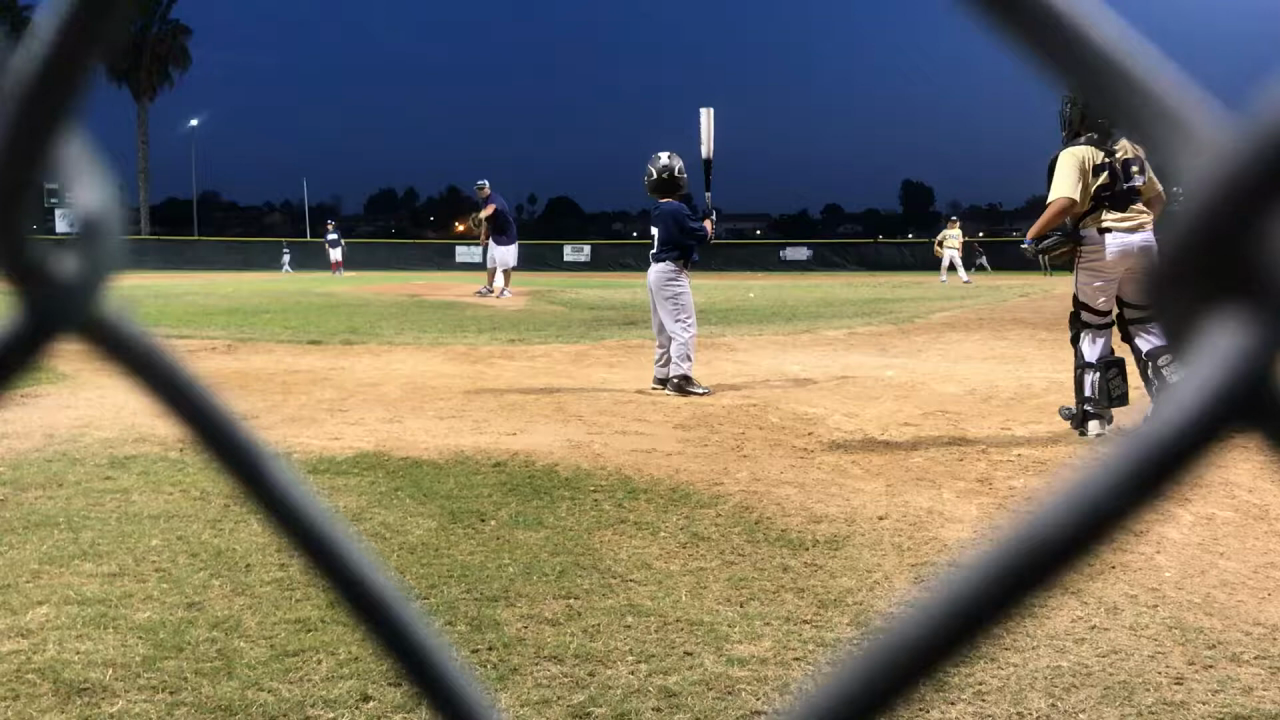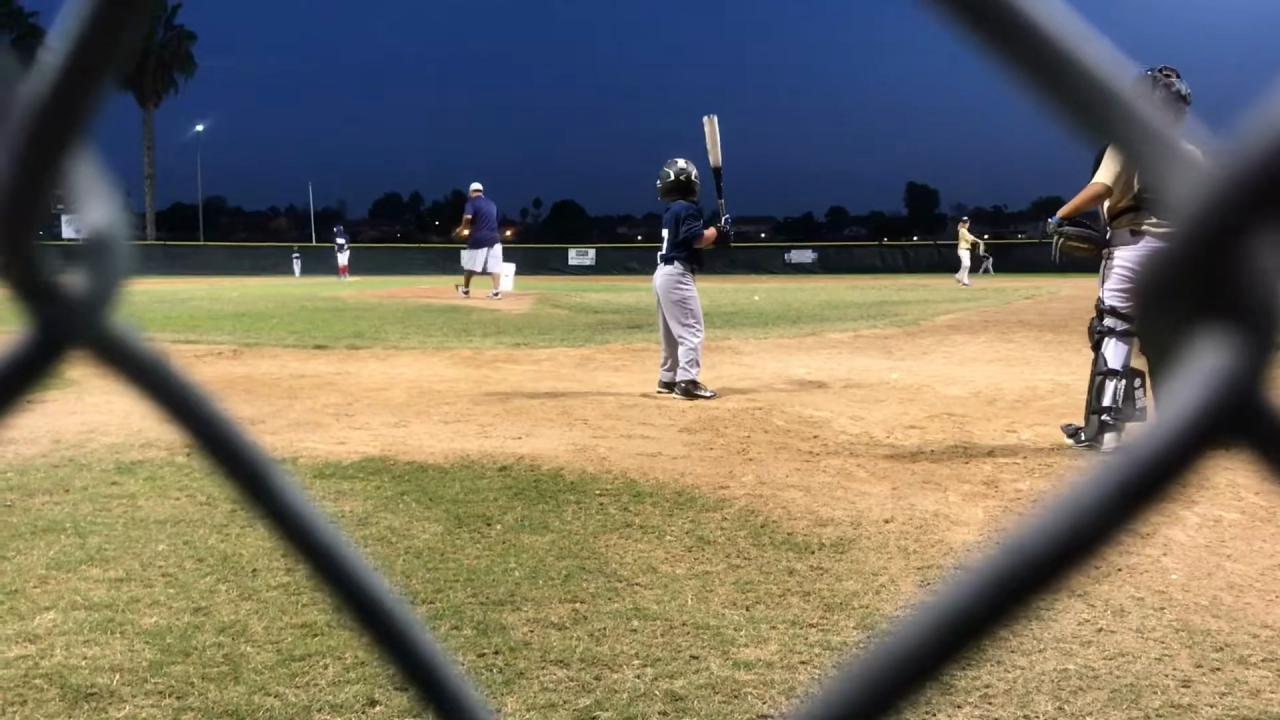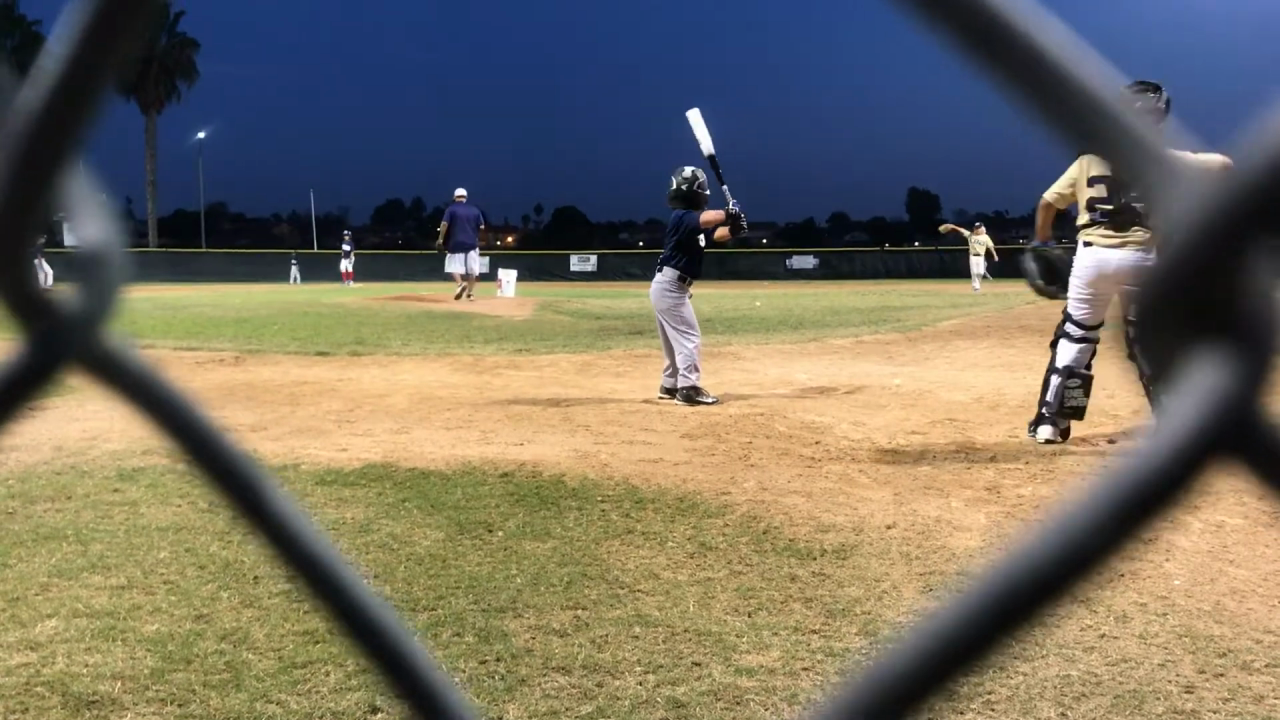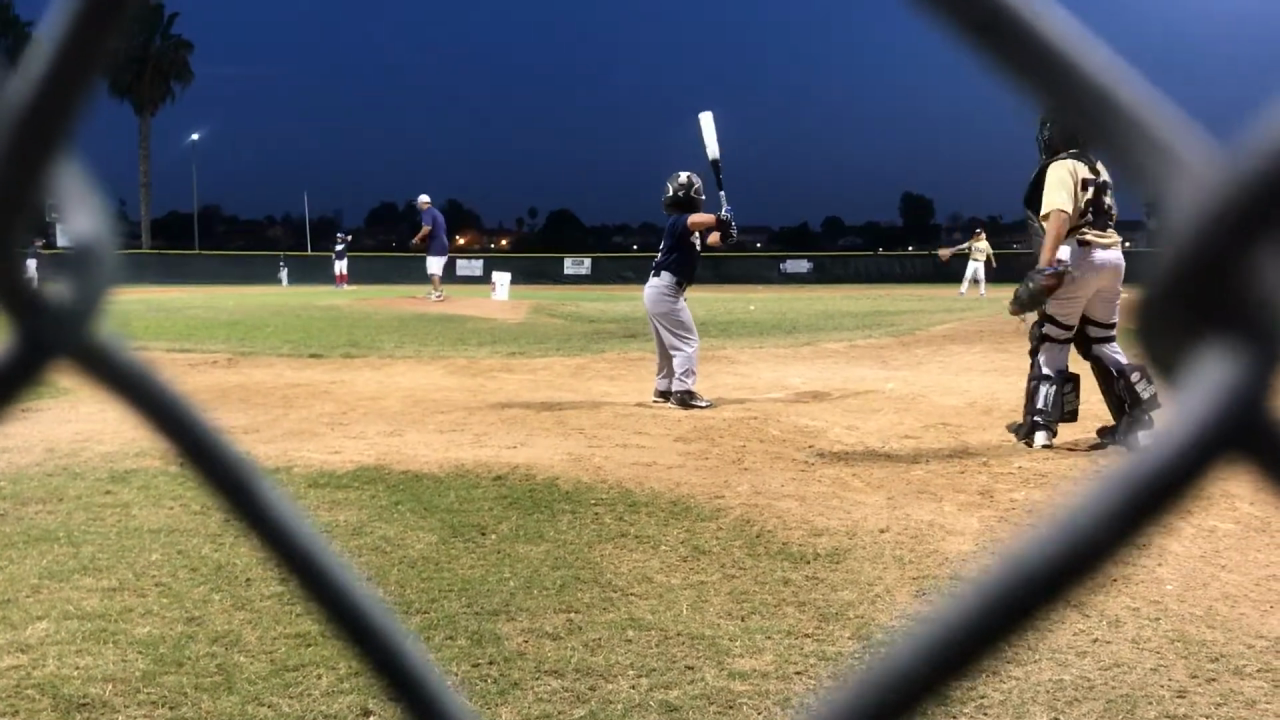
dt=1s
person 1, frame 1
left shoulder: (1075, 153)
right shoulder: (1132, 148)
left elbow: (1063, 203)
right elbow: (1156, 199)
left wrist: (1033, 235)
left hip: (1102, 244)
right hip: (1143, 240)
left knee: (1092, 326)
right knee: (1145, 321)
left ankle: (1093, 414)
person 1, frame 2
right shoulder: (1190, 153)
left elbow: (1101, 189)
left wrist: (1060, 216)
left hip: (1131, 244)
left knee: (1114, 334)
left ankle: (1104, 427)
person 1, frame 3
left shoulder: (1089, 161)
left elbow: (1048, 203)
right elbow: (1223, 165)
left wrist: (1042, 241)
left hip: (1091, 256)
right hip: (1140, 259)
left knee: (1073, 337)
left ankle: (1050, 420)
person 1, frame 4
left shoulder: (1062, 167)
right shoulder: (1099, 170)
left elbow: (1059, 216)
left wrist: (1045, 265)
left hip: (1081, 256)
right hip: (1112, 257)
left knee: (1050, 340)
right knee: (1102, 341)
left ankle: (1039, 425)
right ankle: (1134, 423)
person 2, frame 1
left shoulder: (658, 209)
right shoulder: (677, 210)
right elbow: (703, 235)
left wrist: (701, 223)
right wrist: (709, 221)
left hip: (658, 271)
right hip: (671, 273)
left knee: (665, 328)
right knee: (684, 326)
left ankle: (662, 375)
right ankle: (679, 379)
person 2, frame 2
left shoulder: (672, 210)
right shoulder: (686, 209)
right elbow: (697, 240)
left wrist: (715, 237)
right wrist: (717, 230)
left hip: (664, 274)
right hip: (677, 276)
left knee: (672, 332)
right knee: (692, 330)
left ankle: (668, 379)
right ankle: (687, 383)
person 2, frame 3
left shoulder: (686, 218)
right shoulder: (682, 217)
left elbow: (715, 233)
right elbow: (706, 219)
left wrist: (733, 228)
right wrist: (727, 214)
left hip: (668, 286)
right hip: (669, 286)
left knee: (675, 338)
right knee: (689, 337)
left ankle: (670, 385)
right ankle: (688, 389)
person 2, frame 4
left shoulder: (689, 227)
right shoulder: (678, 222)
left elbow: (708, 238)
right elbow: (695, 221)
left wrist: (724, 235)
right wrist: (719, 219)
left hip: (660, 290)
right hip: (665, 291)
left knee: (670, 342)
right knee: (687, 342)
left ankle: (664, 388)
right ankle: (682, 393)
